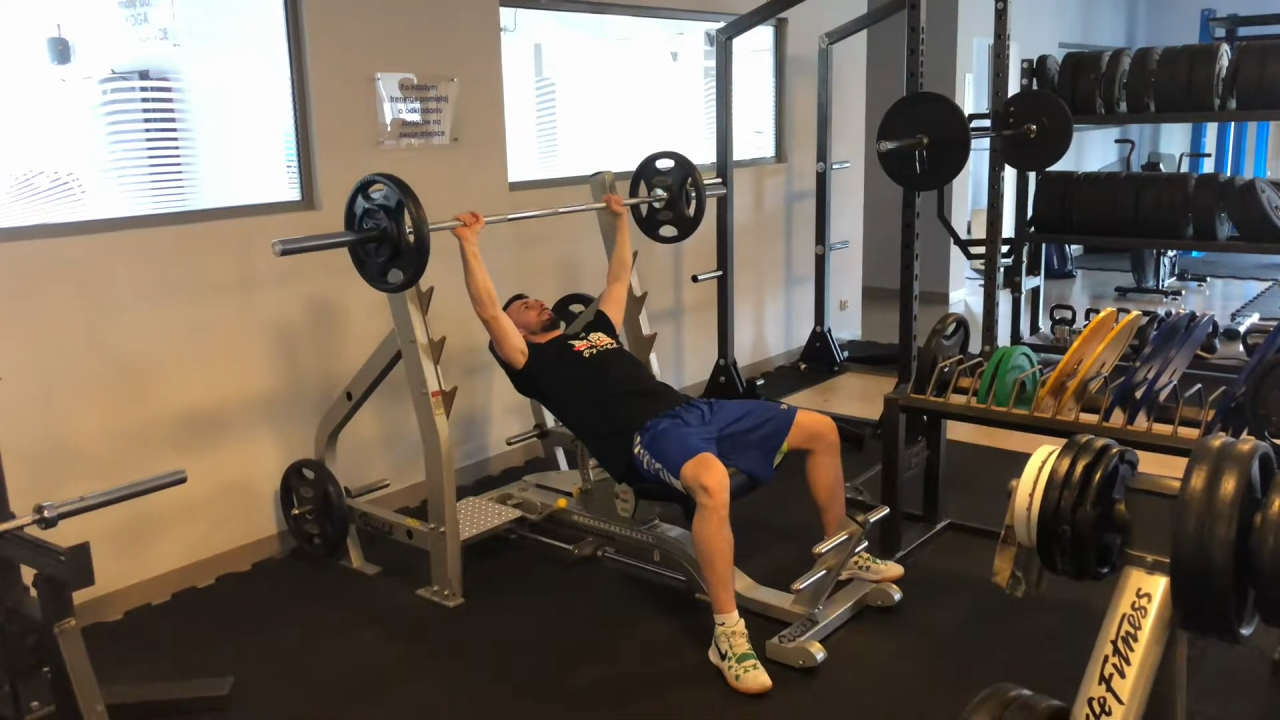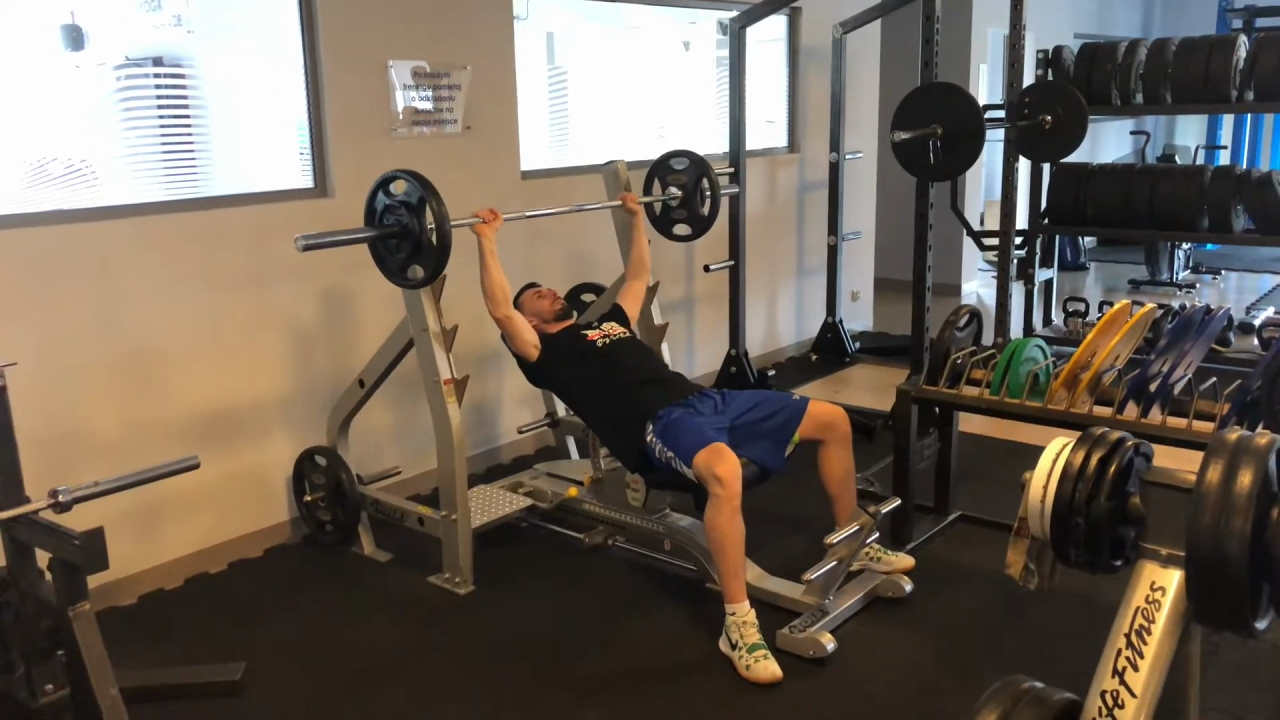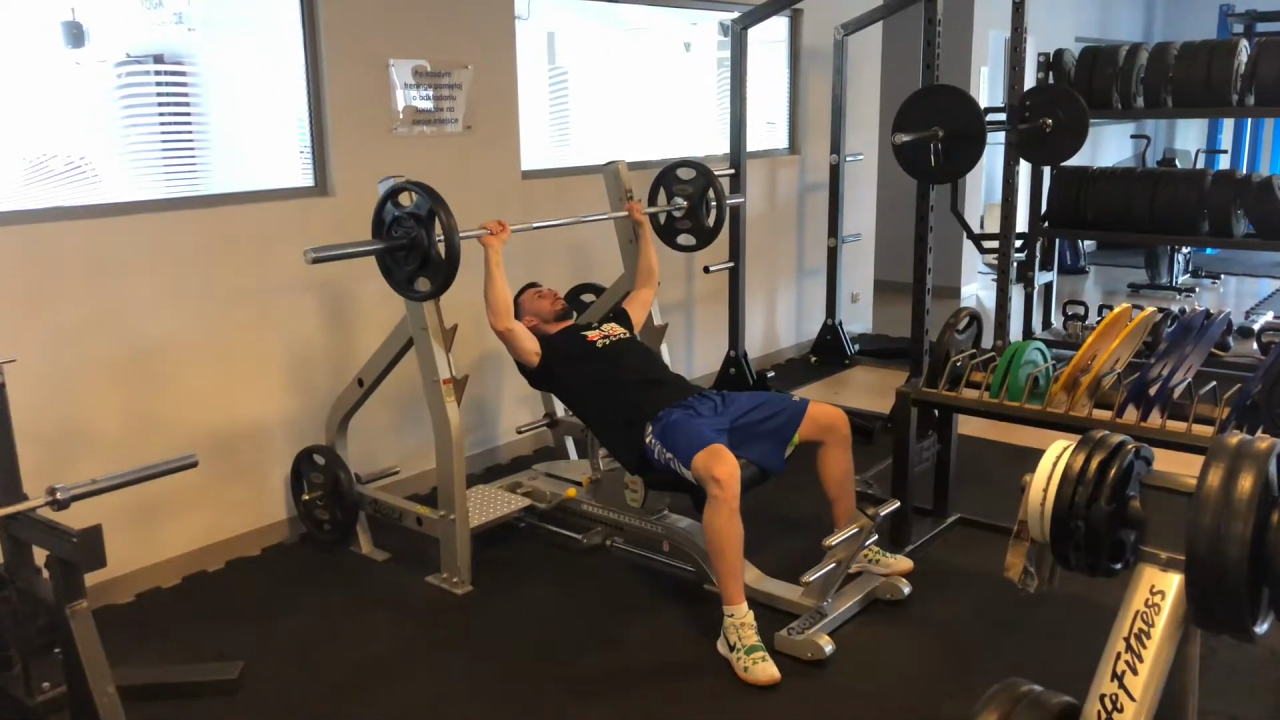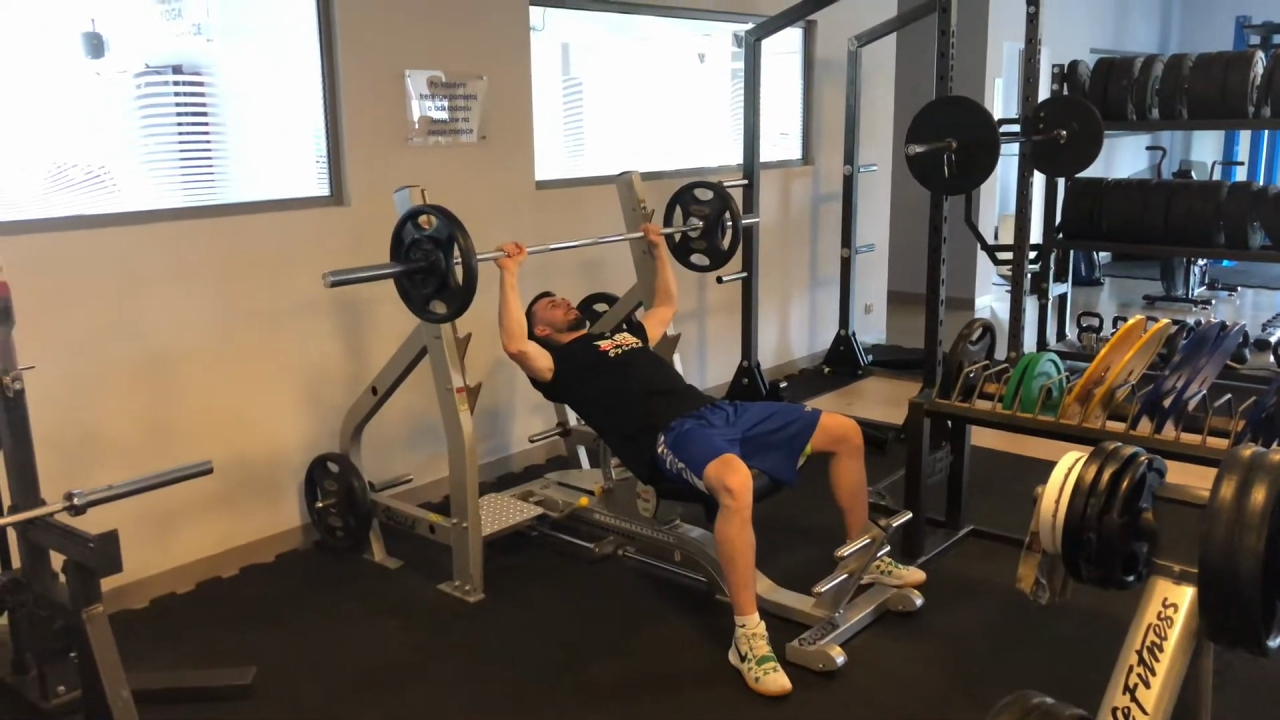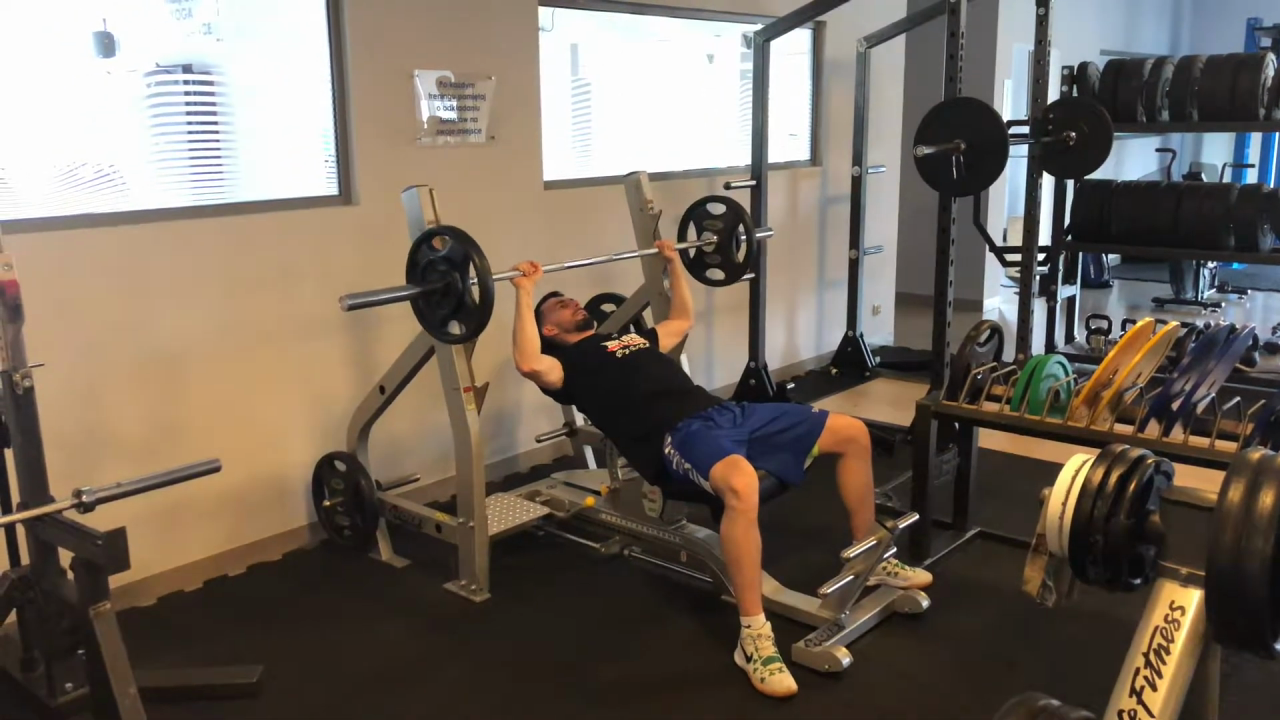
dt=1s
person 1, frame 1
left shoulder: (594, 332)
right shoulder: (532, 360)
left elbow: (619, 279)
right elbow: (488, 311)
left wrist: (620, 220)
right wrist: (468, 244)
left hip: (693, 409)
right hip: (647, 434)
left knee: (822, 430)
right knee: (712, 483)
right ankle: (727, 635)
person 1, frame 2
left shoulder: (608, 321)
right shoulder: (544, 350)
left elbow: (638, 277)
right elbow: (501, 311)
left wrist: (636, 218)
right wrist: (487, 240)
left hip: (705, 400)
right hip: (659, 423)
left knee: (834, 420)
right knee: (725, 472)
right ankle: (739, 624)
person 1, frame 3
left shoulder: (609, 323)
right shoulder: (545, 352)
left elbow: (647, 286)
right elbow: (501, 323)
left wrist: (642, 227)
right wrist: (494, 252)
left hip: (703, 400)
right hip: (658, 425)
left knee: (834, 422)
right knee: (723, 474)
right ankle: (736, 626)
person 1, frame 4
left shoulder: (623, 335)
right shoulder: (560, 361)
left elbow: (666, 305)
right elbow: (515, 344)
left wrist: (658, 249)
right wrist: (510, 273)
left hip: (717, 411)
right hip: (670, 434)
left knee: (846, 433)
right knee: (735, 484)
right ankle: (748, 638)
person 1, frame 5
left shoulder: (631, 337)
right shoulder: (569, 362)
left elbow: (683, 319)
right elbow: (530, 364)
left wrist: (673, 262)
right wrist: (524, 292)
left hip: (724, 412)
right hip: (677, 435)
left knee: (853, 434)
right knee: (740, 485)
right ankle: (754, 639)
